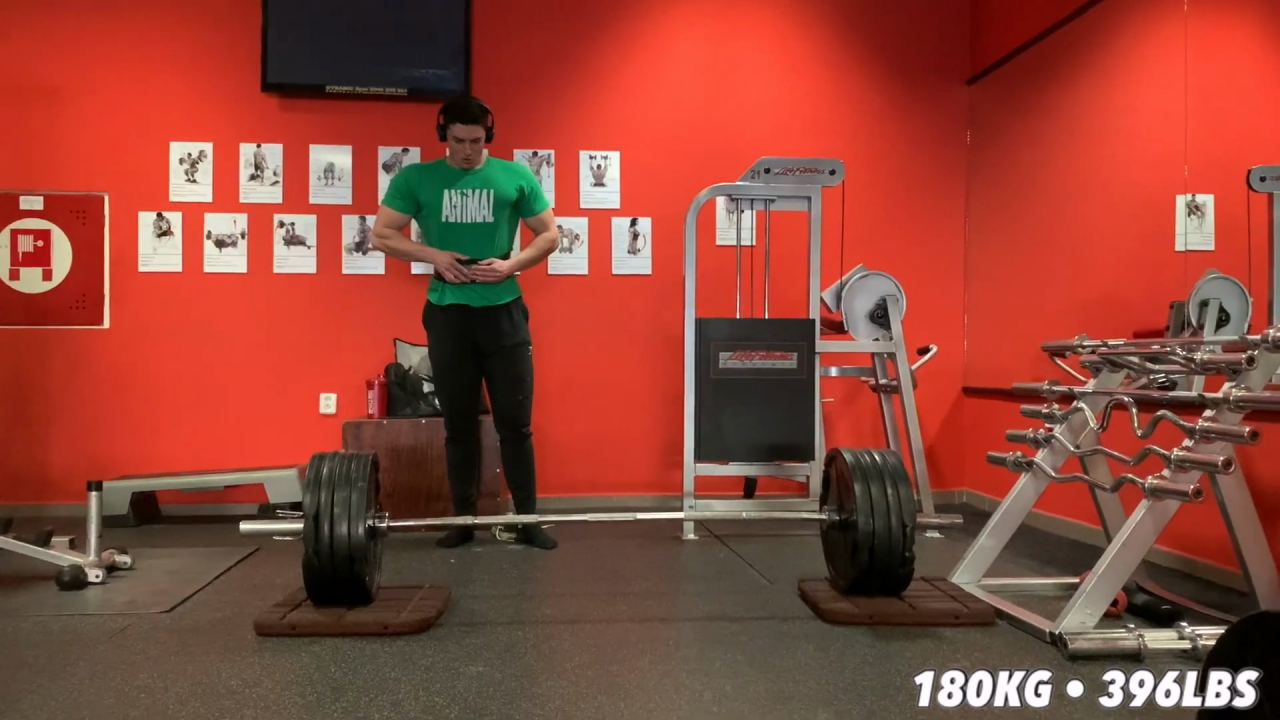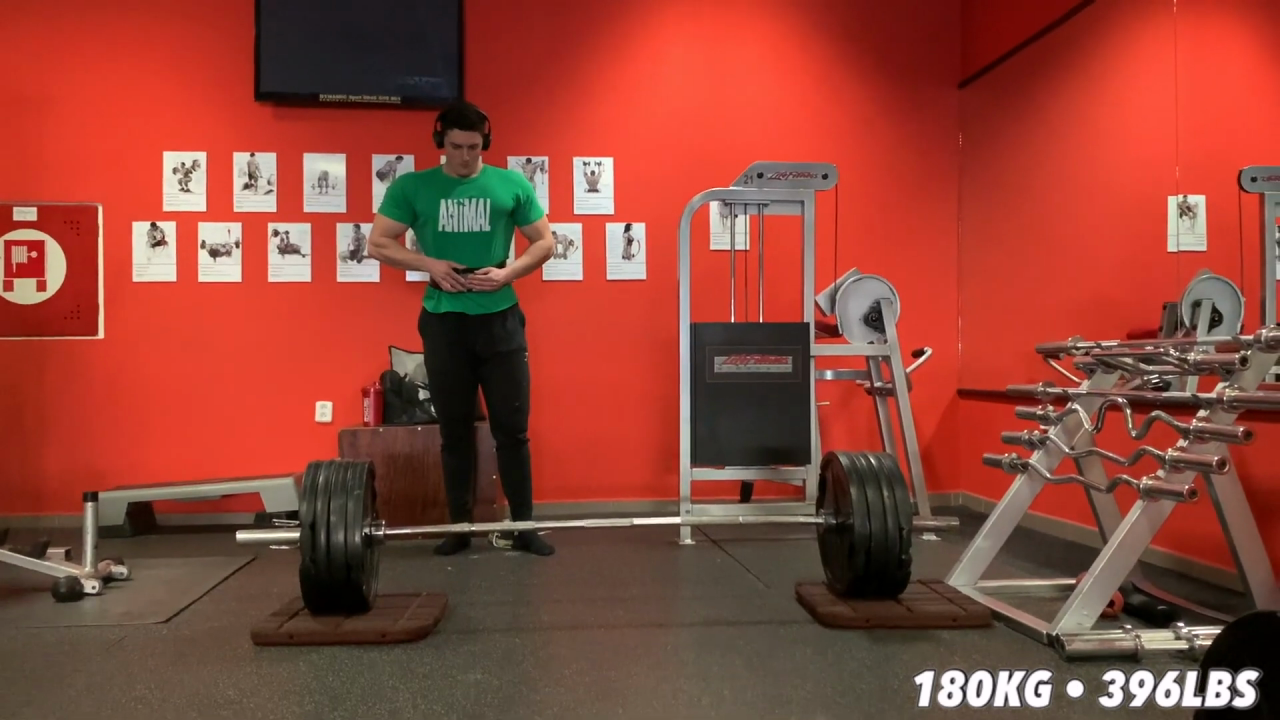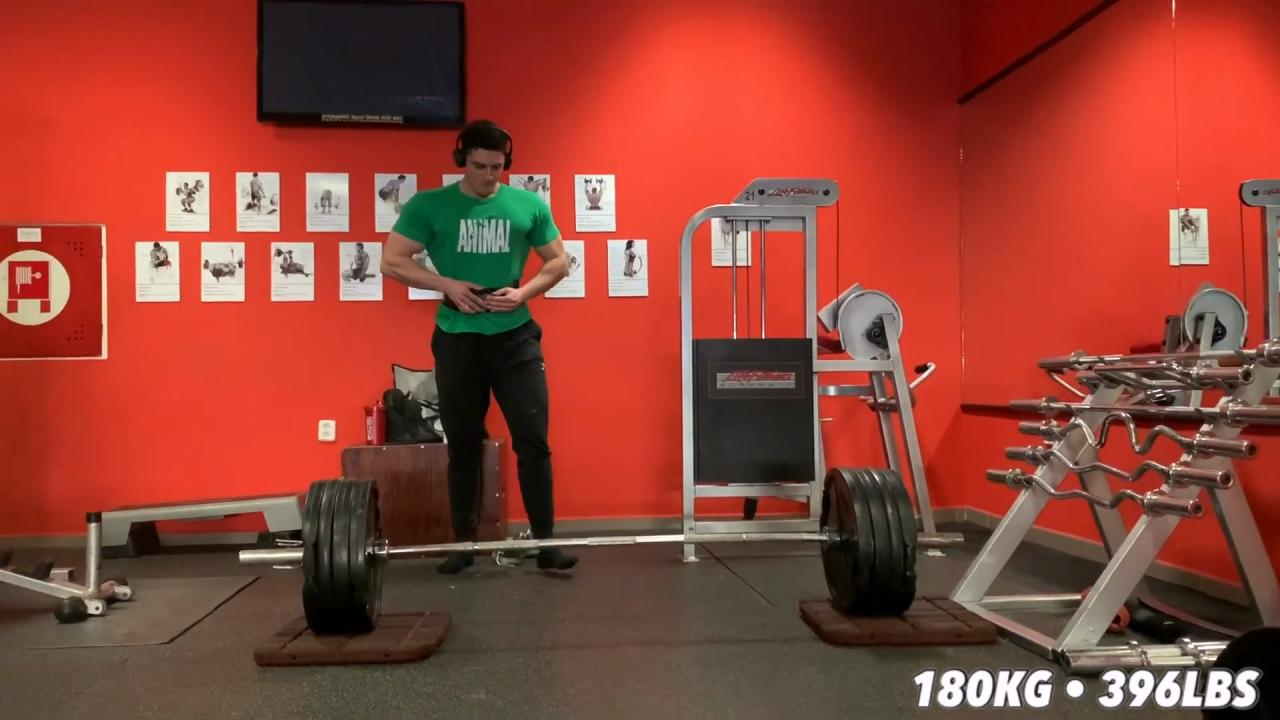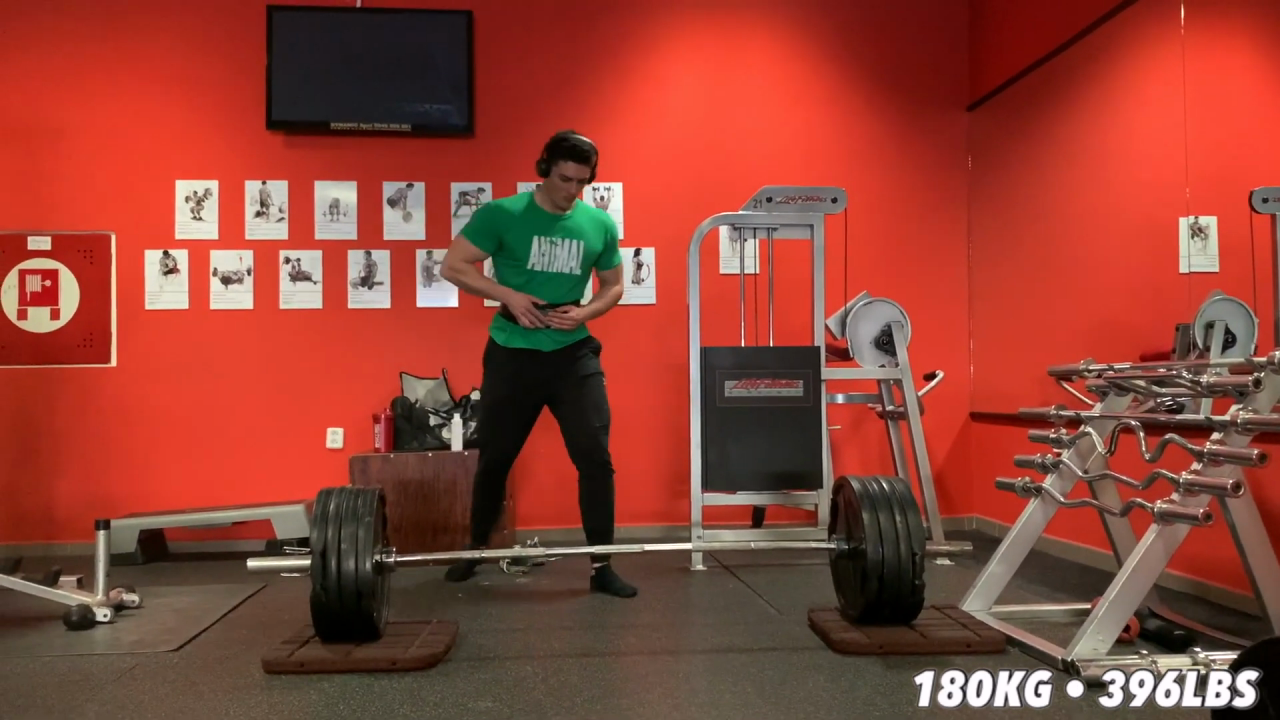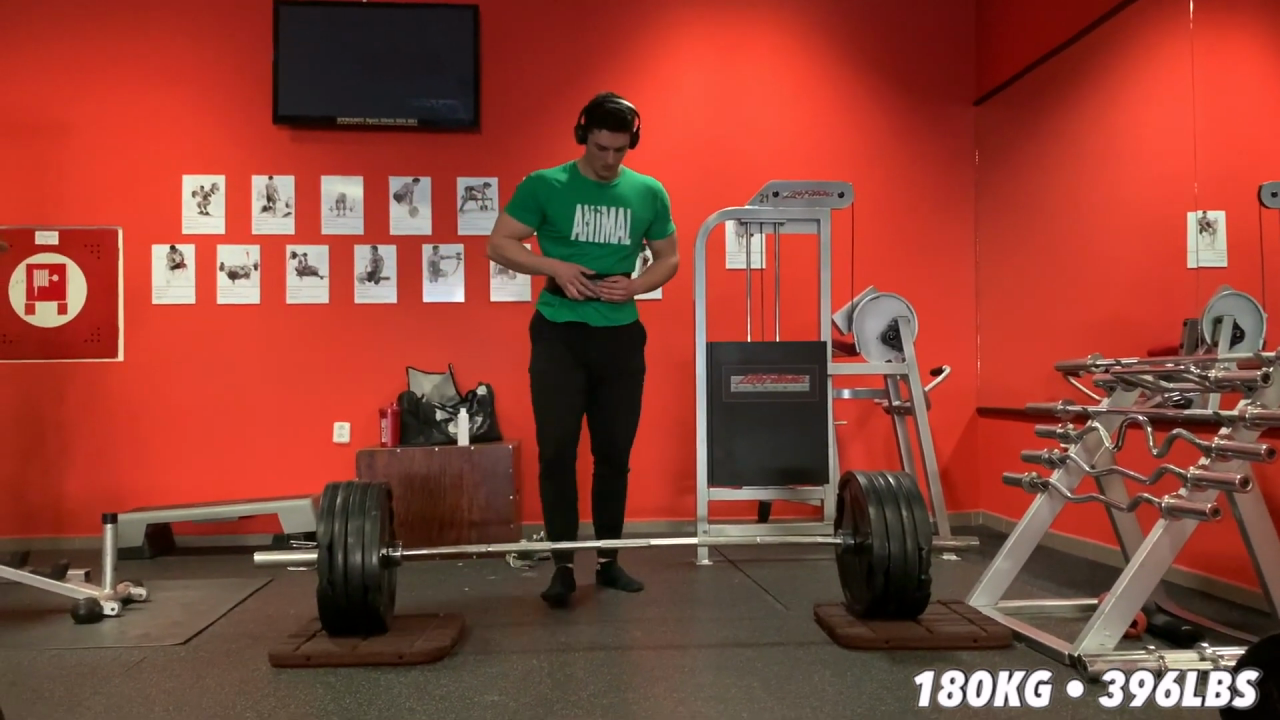
dt=0.4s
person 1, frame 1
left shoulder: (516, 177)
right shoulder: (416, 178)
left elbow: (549, 235)
right elbow: (381, 234)
left wrist: (511, 264)
right wrist: (433, 254)
left hip: (503, 310)
right hip: (447, 312)
left knee: (515, 421)
right knee: (458, 423)
left ankle: (527, 518)
right ankle: (463, 518)
person 1, frame 2
left shoulder: (512, 185)
right shoulder: (412, 187)
left elbow: (544, 242)
right elbow: (378, 244)
left wrist: (507, 272)
right wrist: (429, 263)
left hip: (500, 318)
right hip: (443, 320)
left knee: (511, 428)
right knee: (454, 430)
left ankle: (523, 525)
right ankle: (460, 525)
person 1, frame 3
left shoulder: (529, 205)
right shoulder: (429, 205)
left elbow: (558, 262)
right elbow: (392, 262)
left wrist: (524, 292)
right wrist: (447, 284)
left hip: (515, 337)
right hip: (457, 340)
left knee: (533, 441)
right knee: (463, 448)
left ankle: (545, 542)
right ankle: (464, 543)
person 1, frame 4
left shoulder: (599, 224)
right shoulder: (501, 214)
left elbow: (614, 285)
right elbow: (452, 265)
left wrist: (585, 312)
right wrist: (508, 295)
left hip: (573, 355)
right hip: (512, 354)
left knee: (595, 457)
right knee: (494, 460)
left ankle: (601, 566)
right ankle: (475, 549)
person 1, frame 5
left shoulder: (649, 192)
right shoulder: (544, 185)
left elbow: (670, 258)
right elbow: (498, 244)
left wrist: (635, 285)
right wrist: (555, 266)
left hip: (620, 335)
right hip: (559, 332)
left knee: (614, 455)
right knee: (557, 449)
left ankle: (607, 560)
right ankle: (563, 563)
